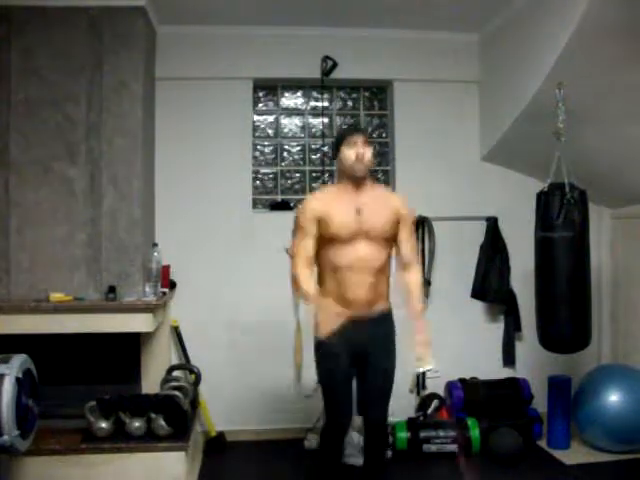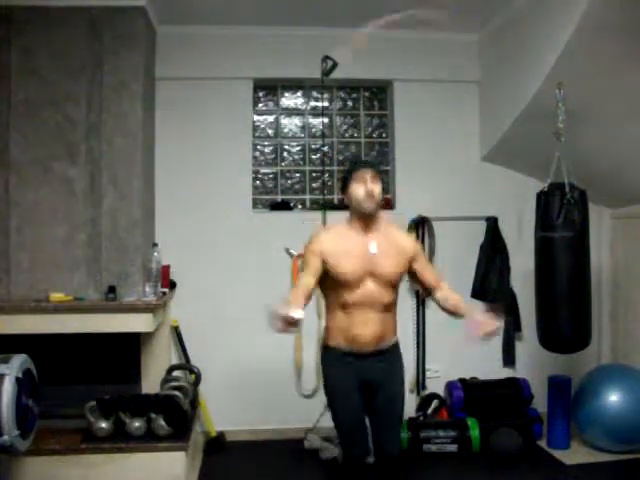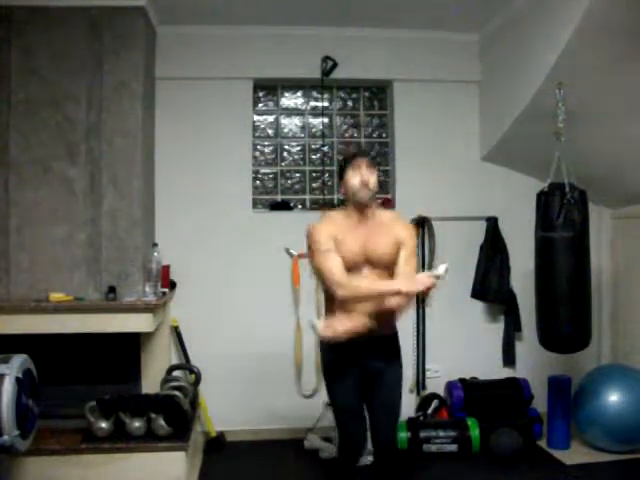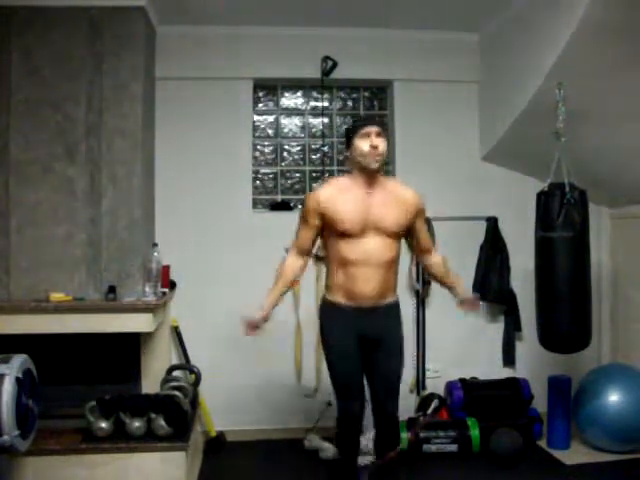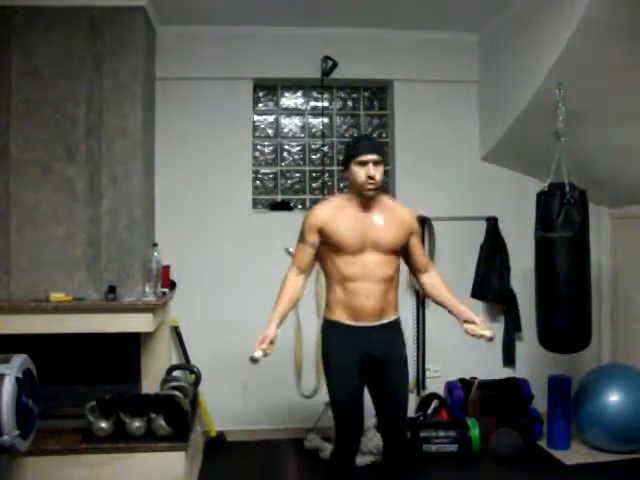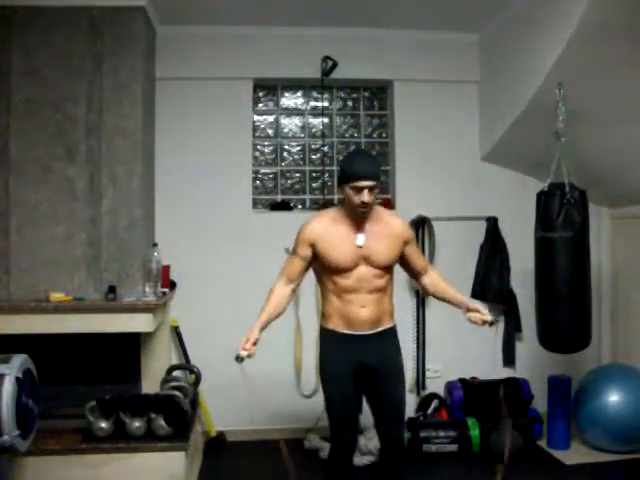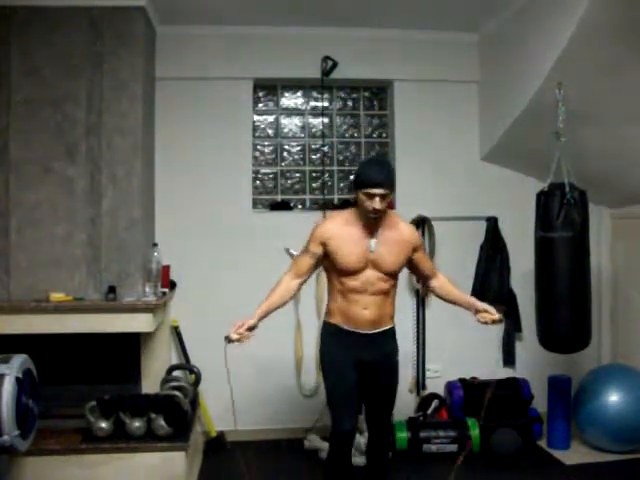
dt=0.4s
person 1, frame 1
left shoulder: (395, 206)
right shoulder: (315, 206)
left elbow: (410, 270)
right elbow: (301, 267)
left wrist: (419, 326)
right wrist: (321, 309)
left hip: (379, 324)
right hip: (333, 325)
left knee: (376, 420)
right knee: (338, 419)
person 1, frame 2
left shoulder: (404, 243)
right shoulder: (324, 242)
left elbow: (438, 288)
right elbow: (299, 296)
left wrist: (472, 314)
right wrist: (290, 312)
left hip: (387, 358)
right hip: (341, 360)
left knee: (392, 449)
right knee: (356, 452)
person 1, frame 3
left shoulder: (401, 229)
right shoulder: (324, 230)
left elbow: (404, 295)
right elbow: (341, 288)
left wrist: (348, 323)
right wrist: (402, 287)
left hip: (382, 346)
right hip: (340, 350)
left knee: (386, 438)
right knee: (352, 440)
person 1, frame 4
left shoulder: (408, 200)
right shoulder: (325, 197)
left elbow: (427, 254)
right elbow: (298, 256)
left wrist: (457, 290)
right wrist: (268, 306)
left hip: (386, 317)
right hip: (339, 317)
left knee: (386, 411)
right knee: (351, 413)
person 1, frame 5
left shoulder: (403, 217)
right shoulder: (322, 215)
left elbow: (425, 273)
right elbow: (298, 273)
left wrist: (462, 313)
right wrist: (273, 325)
left hip: (389, 335)
right hip: (341, 336)
left knee: (395, 429)
right knee: (348, 433)
person 1, frame 6
left shoulder: (397, 228)
right shoulder: (316, 229)
left elbow: (425, 275)
right elbow: (286, 283)
left wrist: (466, 304)
right wrist: (258, 328)
left hip: (384, 343)
right hip: (338, 344)
left knee: (393, 435)
right knee: (344, 438)
person 1, frame 7
left shoulder: (407, 234)
right shoulder: (329, 229)
left elbow: (433, 279)
right elbow: (294, 277)
left wrist: (474, 305)
right wrist: (257, 316)
left hip: (383, 342)
right hip: (339, 340)
left knee: (380, 426)
right knee: (344, 428)
